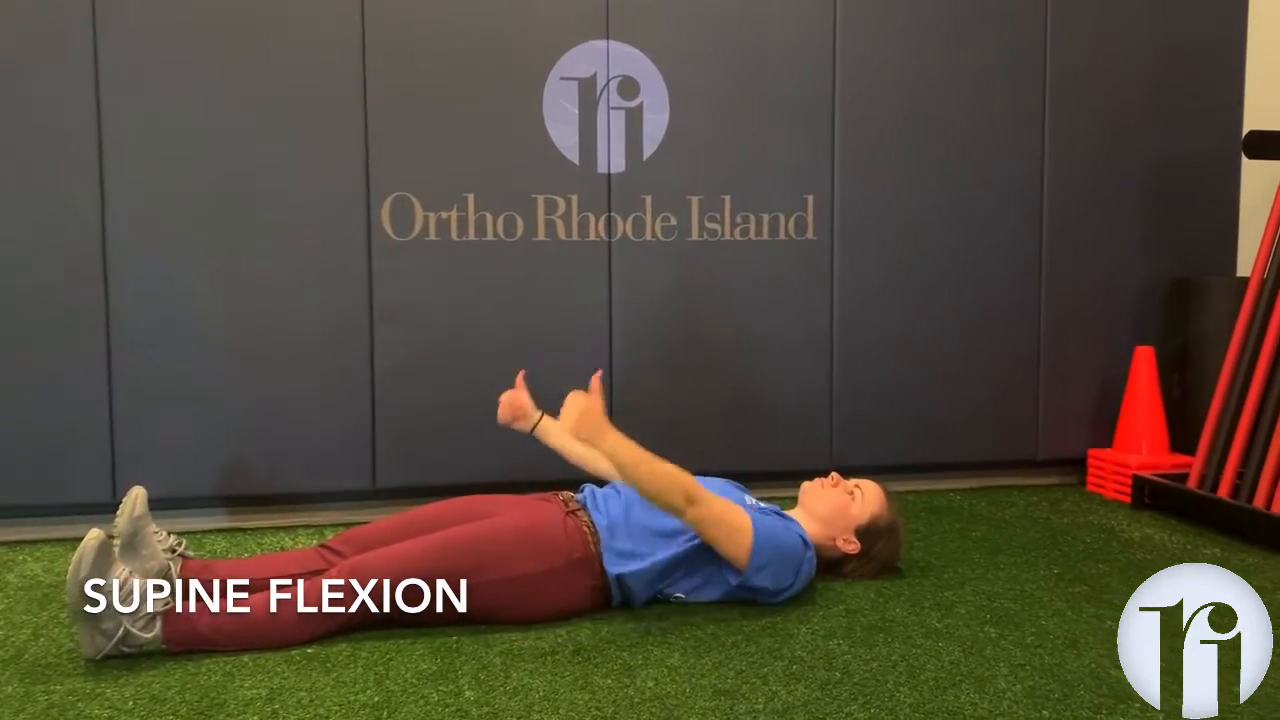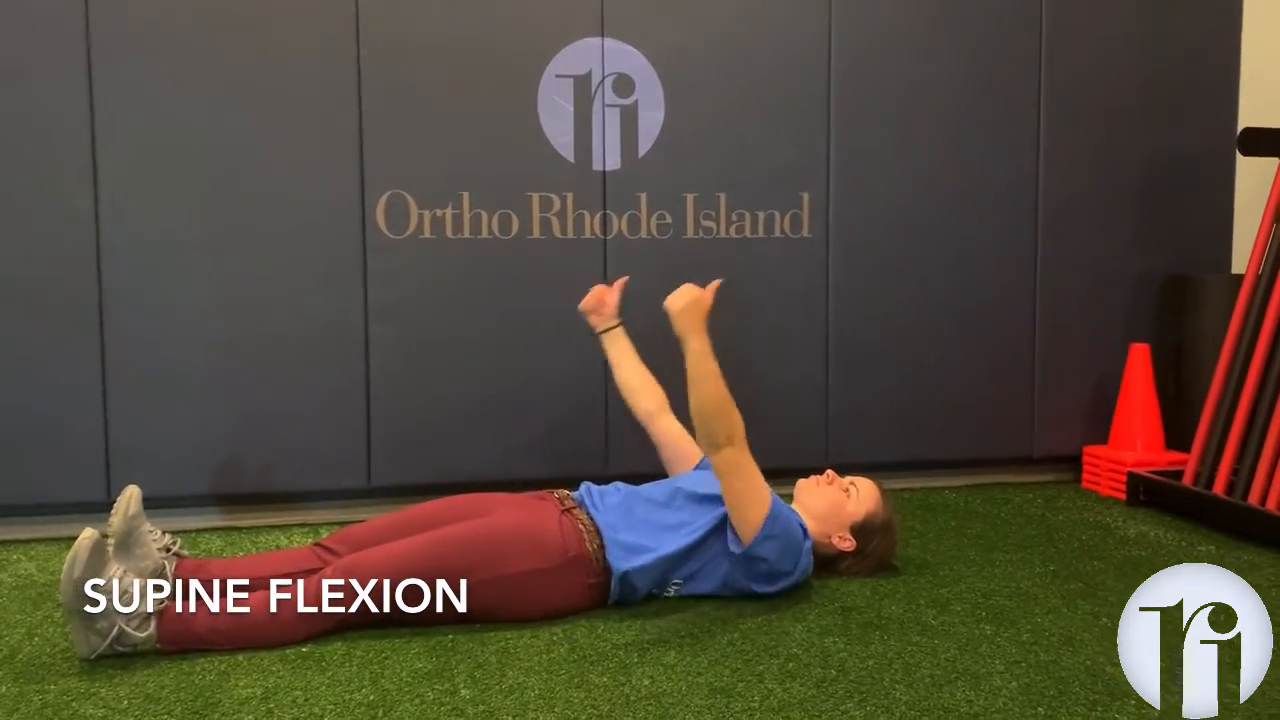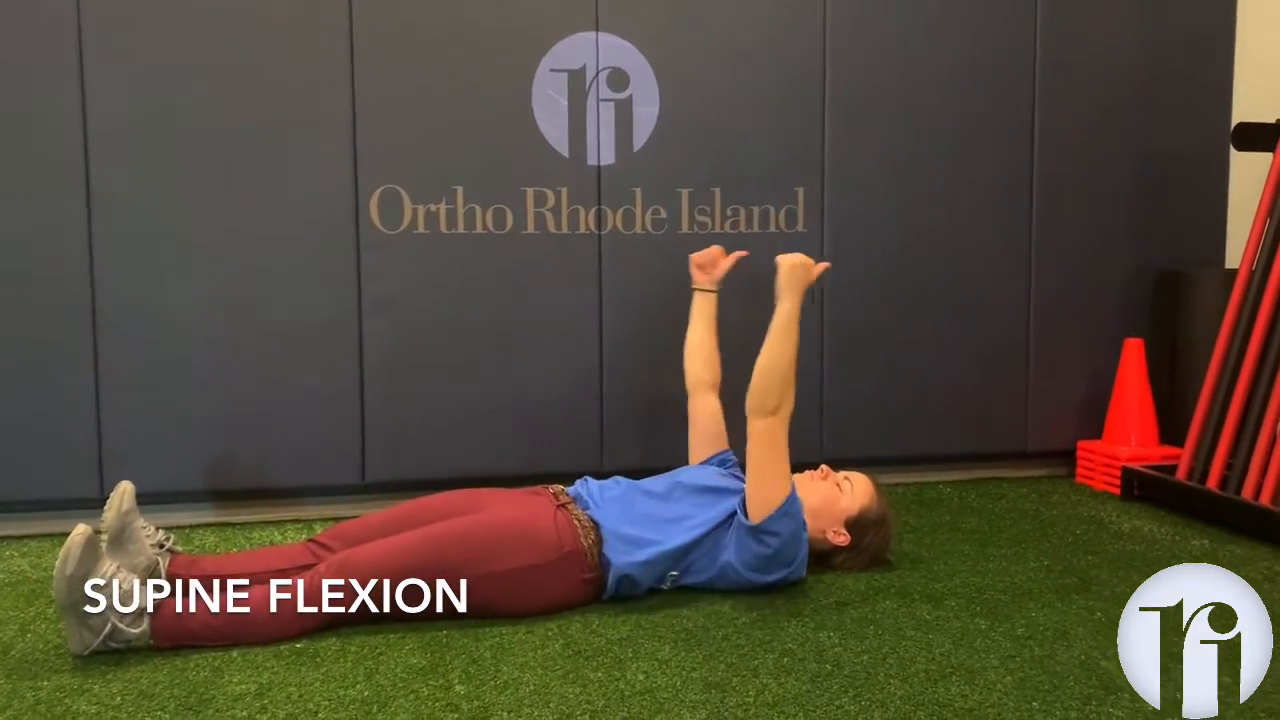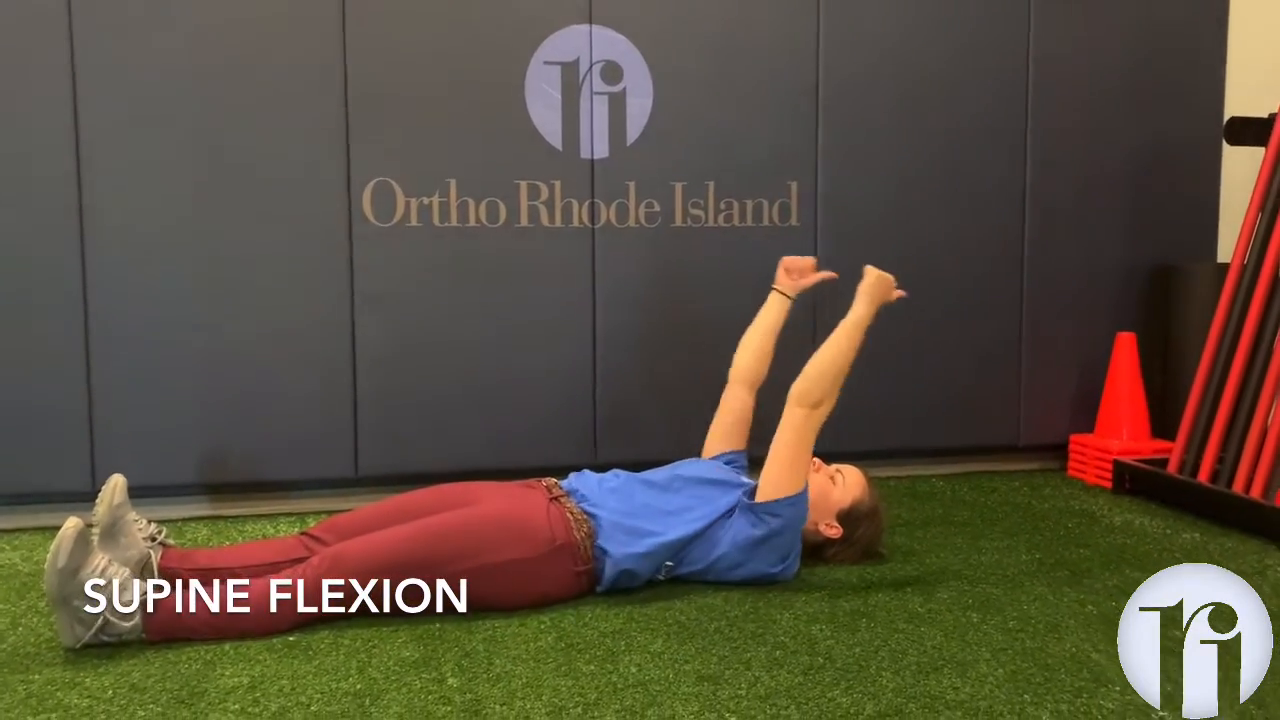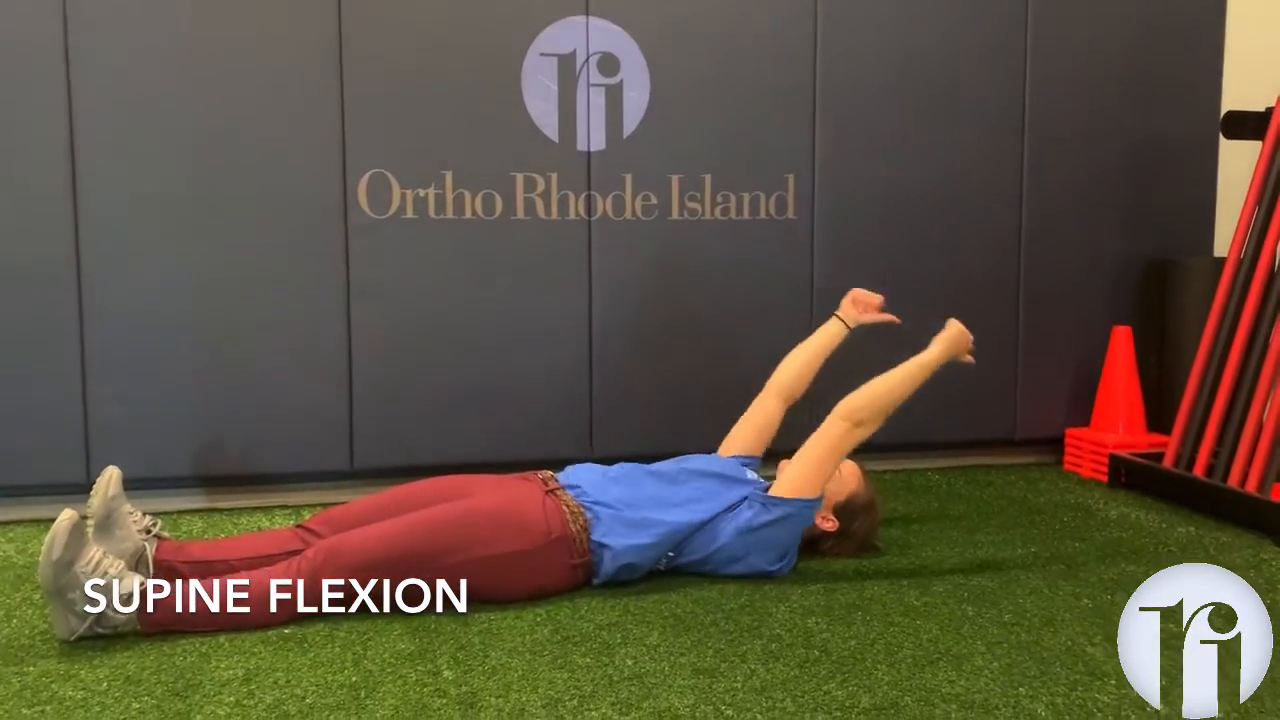
dt=0.3s
person 1, frame 1
left shoulder: (783, 557)
right shoulder: (756, 517)
left elbow: (684, 499)
right elbow: (627, 472)
left wrist: (600, 429)
right wrist: (542, 425)
left hip: (577, 562)
right hip: (565, 517)
left knee: (362, 589)
right knee: (347, 551)
left ankle: (147, 620)
right ankle: (178, 571)
person 1, frame 2
left shoulder: (779, 549)
right shoulder: (738, 505)
left elbow: (725, 441)
right elbow: (657, 415)
left wrist: (693, 335)
right wrist: (611, 331)
left hip: (570, 558)
right hip: (557, 511)
left knee: (349, 588)
right knee: (340, 553)
left ankle: (145, 622)
right ankle: (169, 570)
person 1, frame 3
left shoulder: (775, 546)
right shoulder: (733, 489)
left elbow: (768, 412)
right elbow: (704, 389)
left wrist: (789, 298)
right wrist: (706, 293)
left hip: (565, 553)
right hip: (544, 508)
left knee: (343, 583)
right knee: (332, 548)
left ankle: (136, 616)
right ankle: (163, 567)
person 1, frame 4
left shoulder: (769, 539)
right shoulder: (734, 485)
left elbow: (805, 403)
right elbow: (742, 385)
left wrist: (863, 308)
right wrist: (782, 296)
left hip: (560, 547)
right hip: (544, 500)
left knee: (338, 577)
right knee: (328, 543)
left ankle: (128, 610)
right ankle: (155, 560)
person 1, frame 5
left shoulder: (769, 535)
right shoulder: (738, 478)
left elbow: (843, 423)
right elbow: (779, 391)
left wrist: (934, 356)
right wrist: (841, 322)
left hip: (554, 540)
right hip: (536, 495)
left knee: (331, 570)
right knee: (324, 533)
left ankle: (125, 602)
right ankle: (150, 553)
